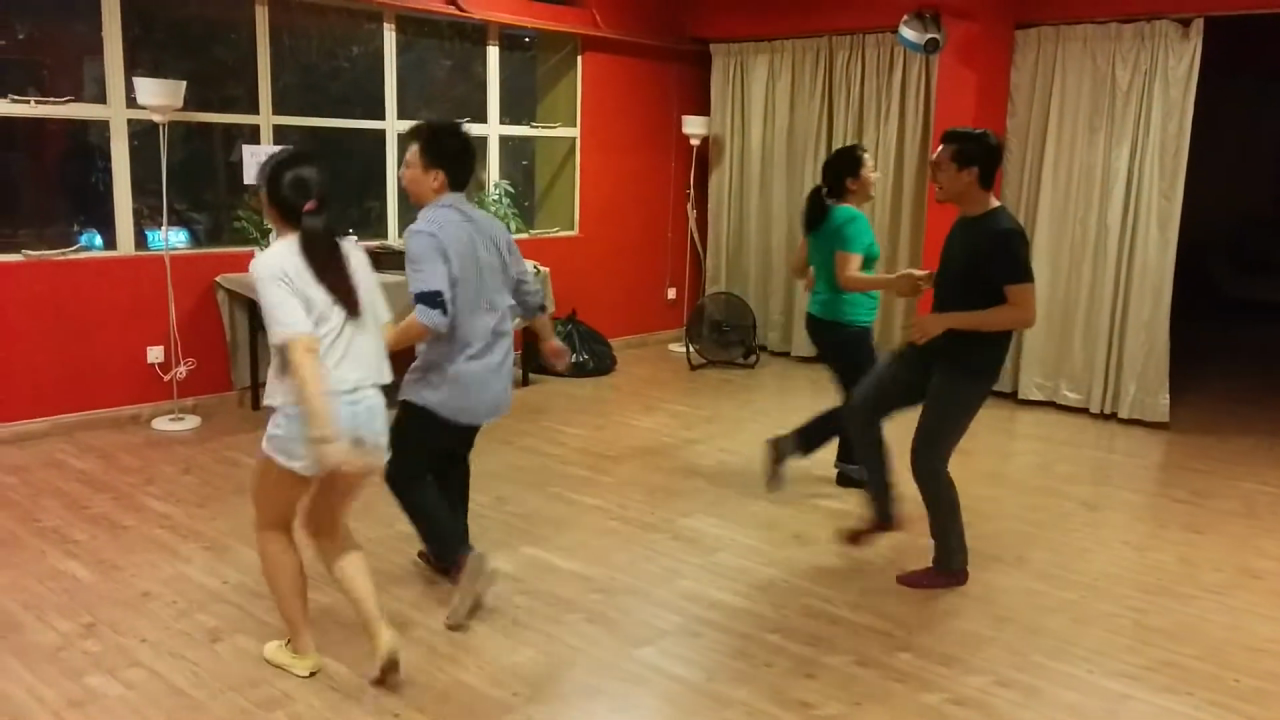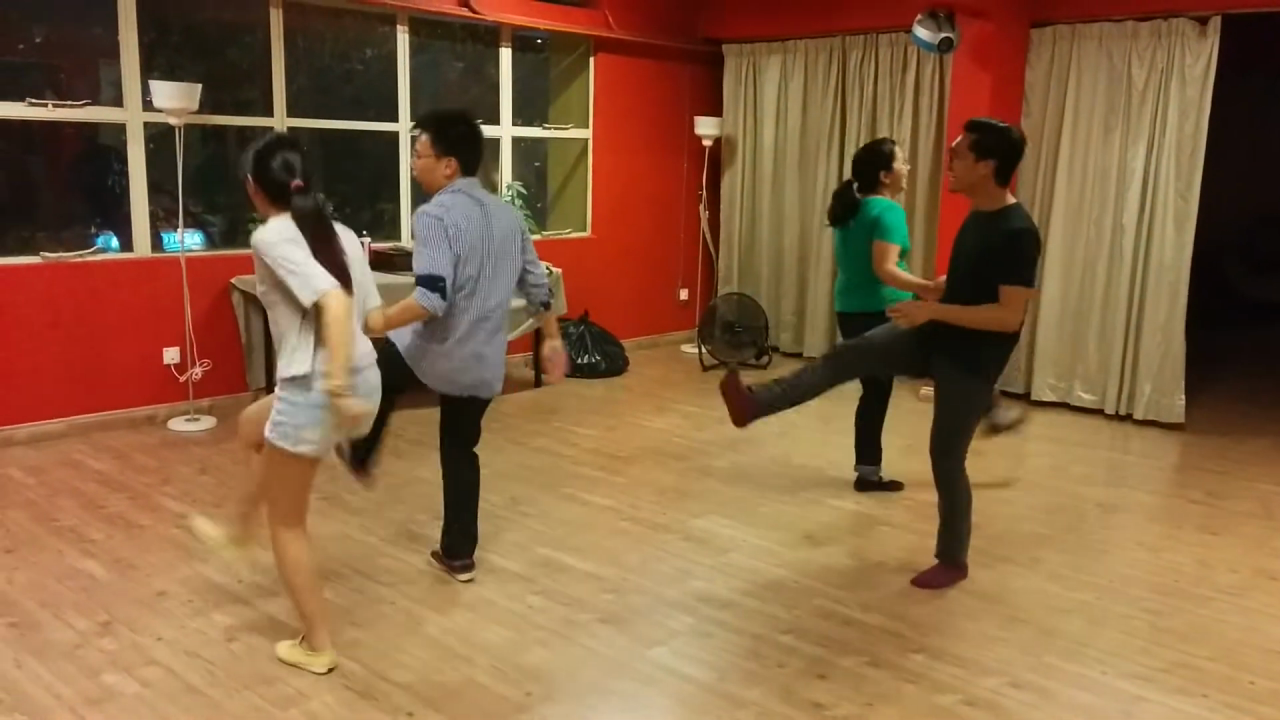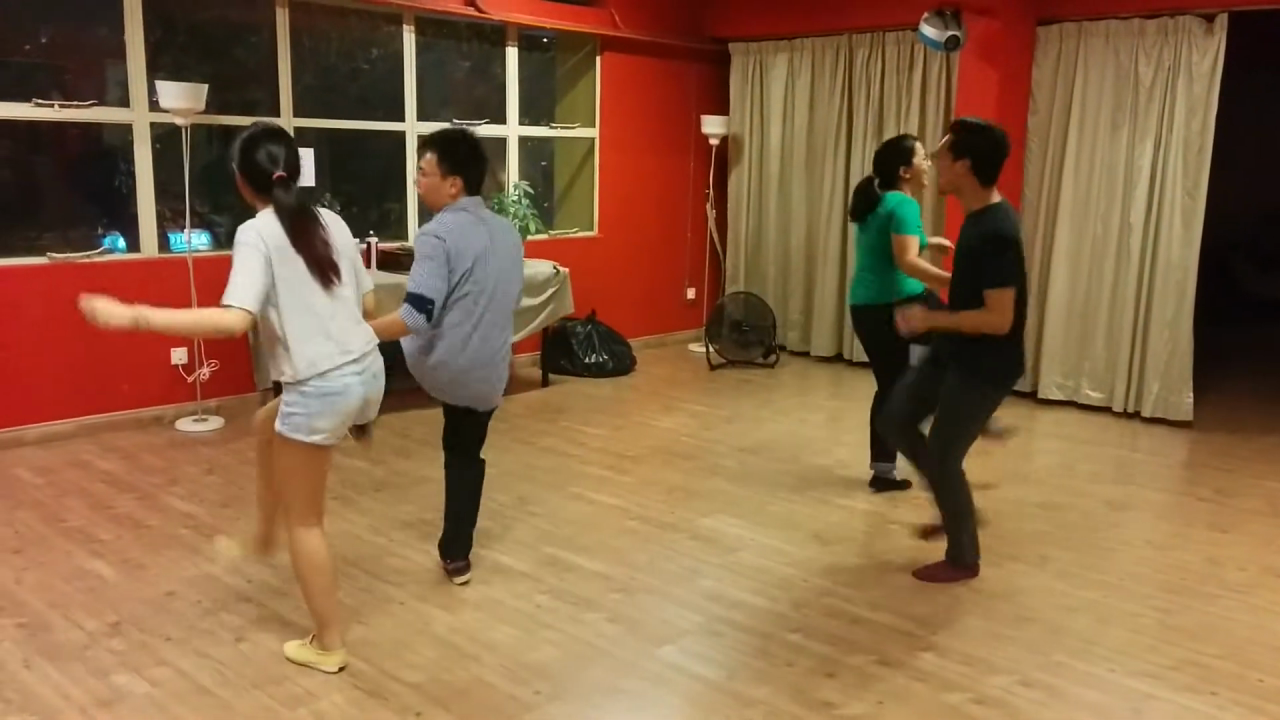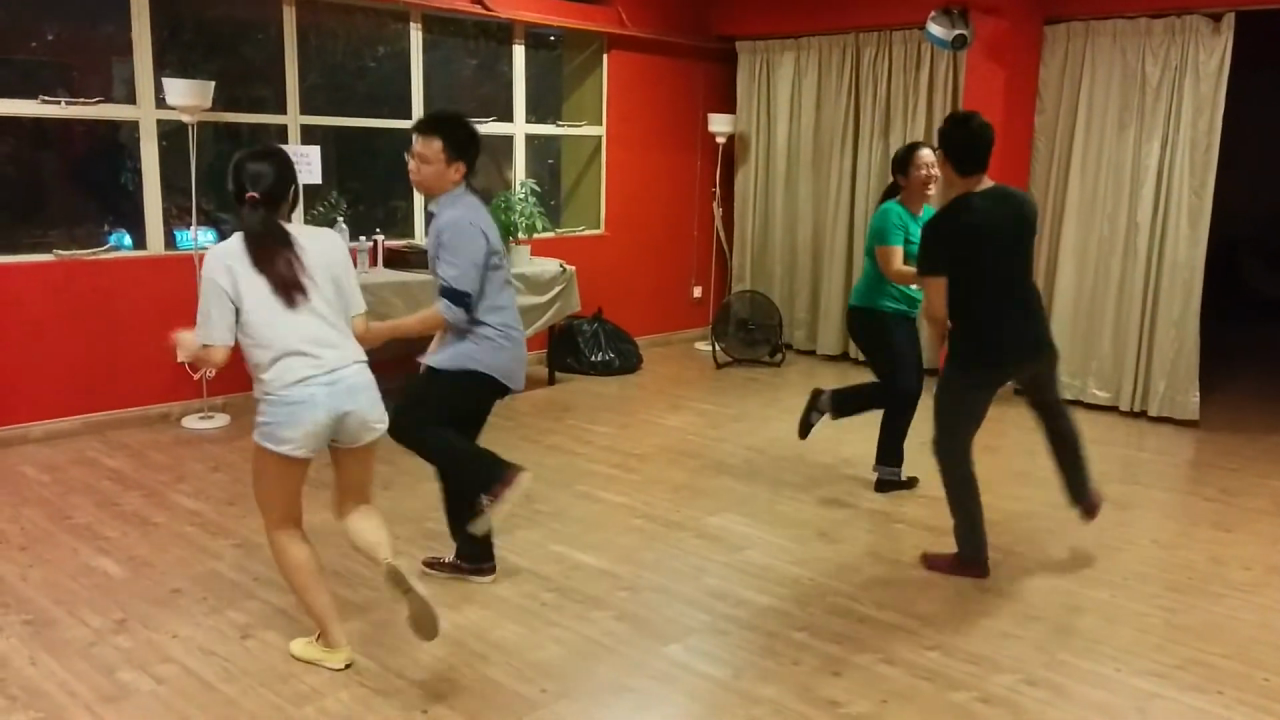
dt=0.3s
person 1, frame 1
left shoulder: (270, 266)
right shoulder: (351, 256)
left elbow: (301, 350)
right elbow: (382, 335)
left wrist: (327, 437)
left hip: (309, 418)
right hip: (367, 412)
left knee: (272, 524)
right knee: (326, 528)
left ankle: (301, 647)
right ankle: (381, 633)
person 1, frame 2
left shoulder: (272, 238)
right shoulder: (338, 234)
left elbow: (335, 303)
right elbow: (371, 313)
left wrist: (336, 389)
left hip: (314, 394)
right hip: (365, 382)
left knee: (287, 522)
right knee: (256, 426)
left ankle: (316, 646)
right ankle: (238, 529)
person 1, frame 3
left shoulder: (256, 234)
right shoulder: (332, 223)
left elbow: (236, 318)
left wrist: (131, 317)
left hip: (321, 388)
right hip: (367, 370)
left knee: (302, 519)
right knee: (271, 428)
left ankle: (328, 644)
right ankle: (263, 543)
person 1, frame 4
left shoulder: (221, 260)
right shoulder: (329, 242)
left elbow: (216, 353)
right elbow: (355, 328)
left wrist: (188, 344)
left hip: (288, 402)
right hip: (352, 385)
left knee: (282, 527)
right knee: (354, 505)
left ankle: (332, 641)
right ankle: (392, 564)
person 2, frame 1
left shoulder: (425, 233)
right shoulder: (490, 227)
left elbow: (433, 318)
right elbow: (528, 291)
left wrist: (386, 340)
right wrist: (547, 339)
left hip: (446, 379)
right hip: (490, 375)
left knee: (404, 469)
right knee: (450, 462)
left ankle: (461, 558)
right ankle: (449, 556)
person 2, frame 2
left shoulder: (434, 215)
right shoulder: (509, 215)
left elbow: (430, 299)
right elbow: (536, 287)
left wrist: (376, 322)
right wrist: (551, 337)
left hip: (433, 353)
right hip: (486, 364)
left knee: (378, 379)
right knee: (461, 450)
left ankle: (361, 457)
right ankle: (459, 554)
person 2, frame 3
left shoulder: (438, 234)
right shoulder: (509, 233)
left elbow: (416, 317)
left hip: (441, 365)
right hip: (489, 375)
left knee: (367, 335)
right knee: (465, 457)
right ankle: (457, 556)
person 2, frame 4
left shoulder: (460, 223)
right shoulder: (449, 216)
left elbow: (455, 310)
left wrist: (386, 330)
right wrist: (435, 349)
left hip: (484, 350)
right hip: (471, 350)
left knee: (406, 419)
right knee: (444, 437)
left ankle: (496, 477)
right ankle: (473, 556)
person 3, frame 1
left shoulder: (1004, 234)
right shoulder: (965, 222)
left elbow: (1023, 312)
left wrist: (946, 321)
right wrist: (927, 280)
left hip: (969, 367)
right hip: (931, 350)
left knee: (927, 458)
right knee: (861, 407)
left ankle: (950, 565)
right ankle: (883, 512)
person 3, frame 2
left shoulder: (1017, 233)
right shoulder: (979, 216)
left elbow: (1009, 316)
left wrist: (932, 311)
right wrist: (935, 302)
left hip: (971, 360)
right hip: (932, 337)
left knee: (946, 457)
right knee: (846, 356)
left ankle: (952, 561)
right ankle: (753, 403)
person 3, frame 3
left shoulder: (994, 233)
right shoulder: (981, 217)
left elbow: (1000, 320)
left wrist: (930, 320)
left hip: (984, 366)
right hip: (957, 350)
left knee: (943, 455)
right knee: (898, 419)
left ankle: (962, 559)
right ankle: (958, 515)
person 3, frame 4
left shoulder: (942, 226)
right shoulder: (1021, 204)
left elbow: (935, 310)
left wrist: (943, 331)
left hip: (976, 354)
right hip: (1032, 341)
left knee: (950, 449)
right knee: (1050, 407)
left ankle: (971, 554)
right ankle: (1083, 495)
person 4, frame 1
left shoulder: (826, 216)
right shoulder: (853, 219)
left elbow: (798, 268)
right elbow: (847, 278)
right wrist: (892, 282)
left hip: (827, 319)
right hip: (843, 325)
left ankle: (849, 468)
right ankle: (789, 445)
person 4, frame 2
left shoulder: (852, 210)
right shoulder: (888, 210)
right elbow: (886, 271)
right wrist: (933, 288)
left hip: (853, 315)
right hip: (884, 313)
left knee: (876, 390)
left ankle: (868, 472)
person 4, frame 3
left shoulder: (875, 203)
right shoulder: (902, 204)
right elbow: (907, 262)
left wrist: (927, 242)
left hip: (865, 308)
right hip: (898, 303)
left knee: (889, 385)
left ankle: (883, 471)
person 4, frame 4
left shoulder: (929, 216)
right shoulder: (890, 215)
right elbow: (892, 270)
left hip: (903, 314)
right hip: (875, 311)
left knee: (908, 391)
right knee: (902, 388)
left ankle: (888, 472)
right ankle: (827, 403)
